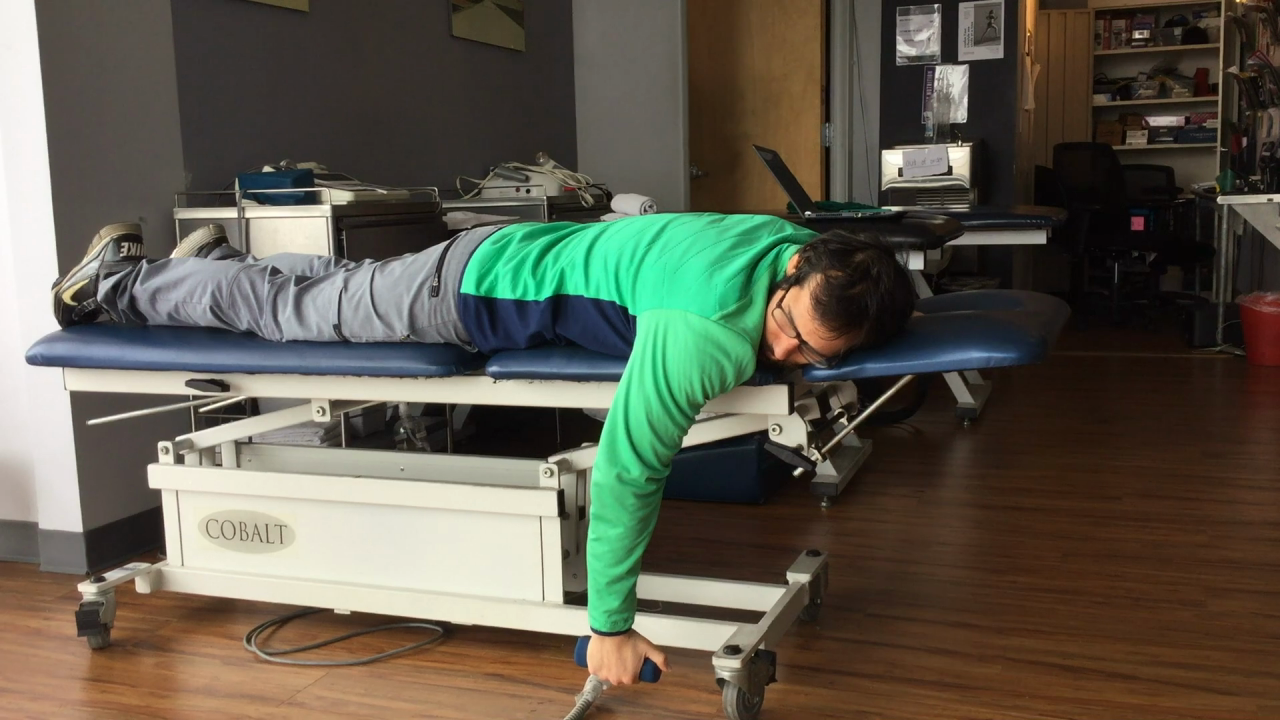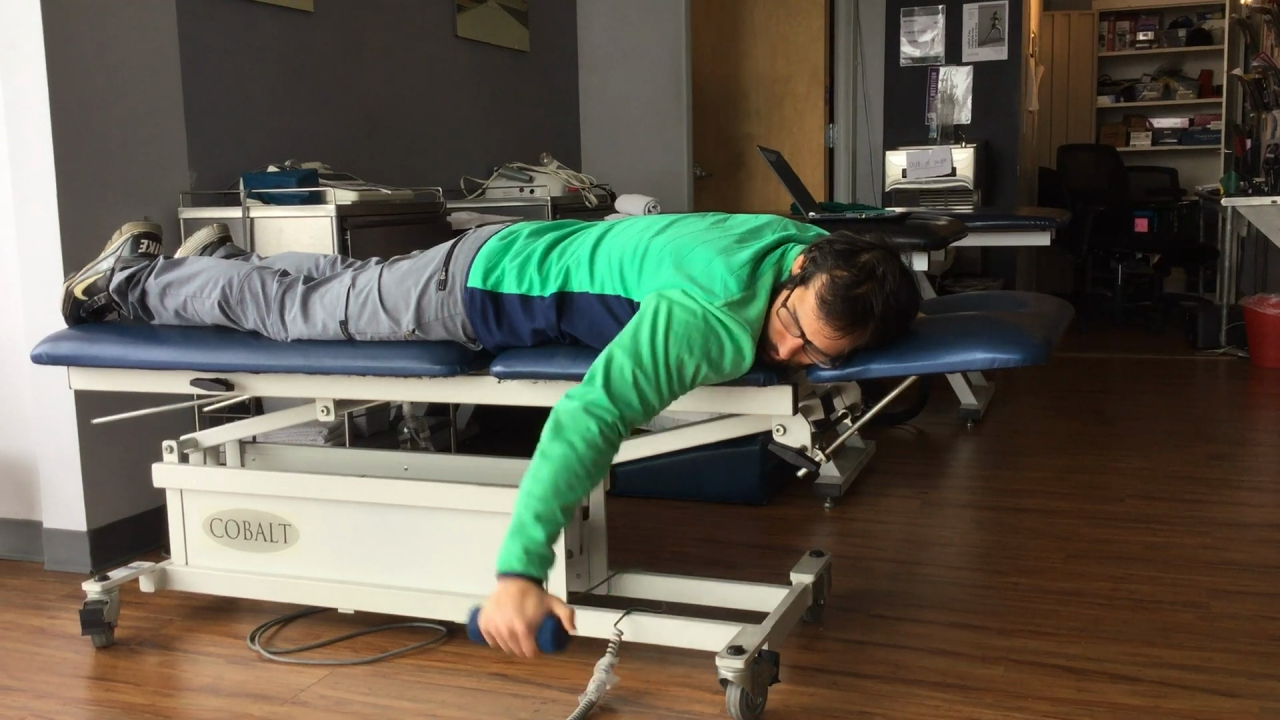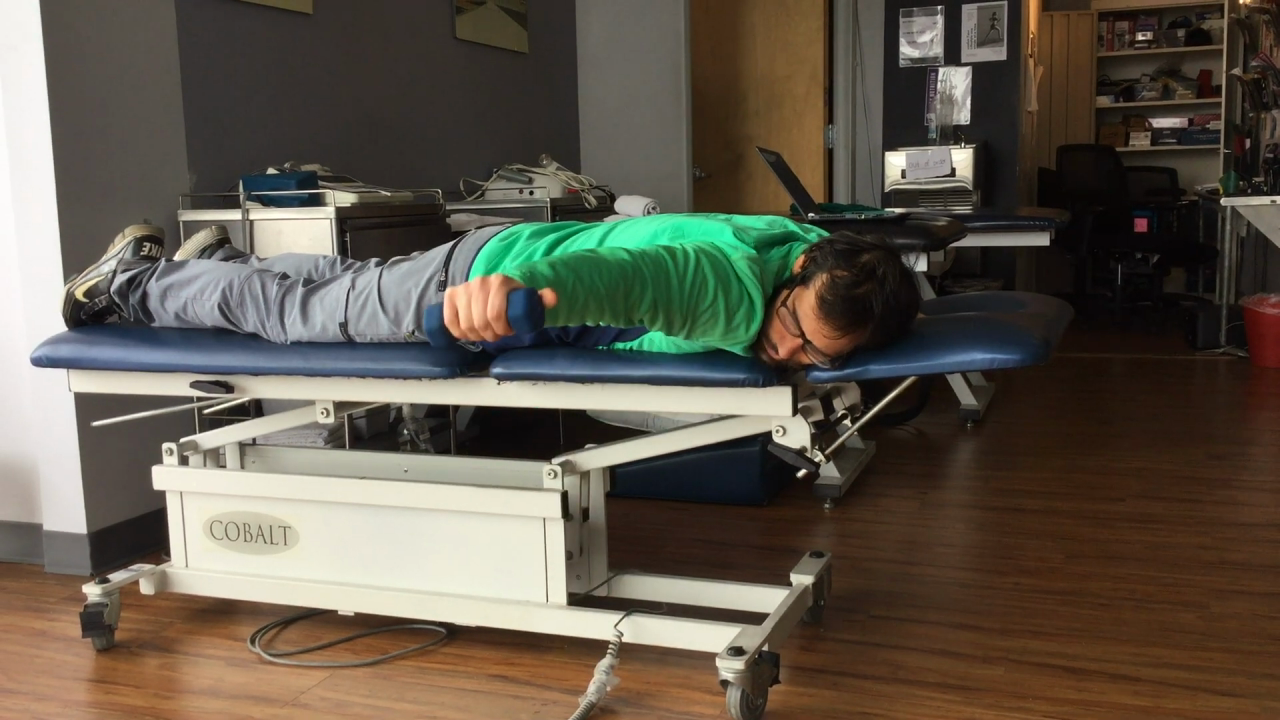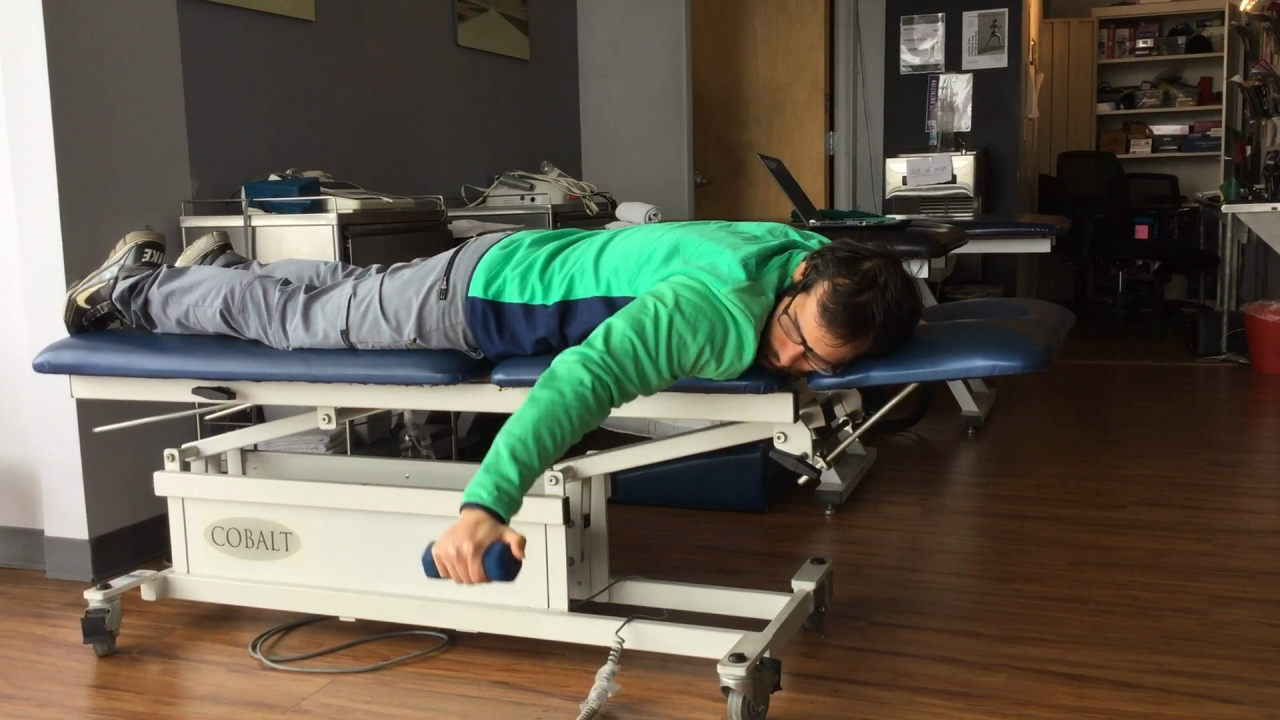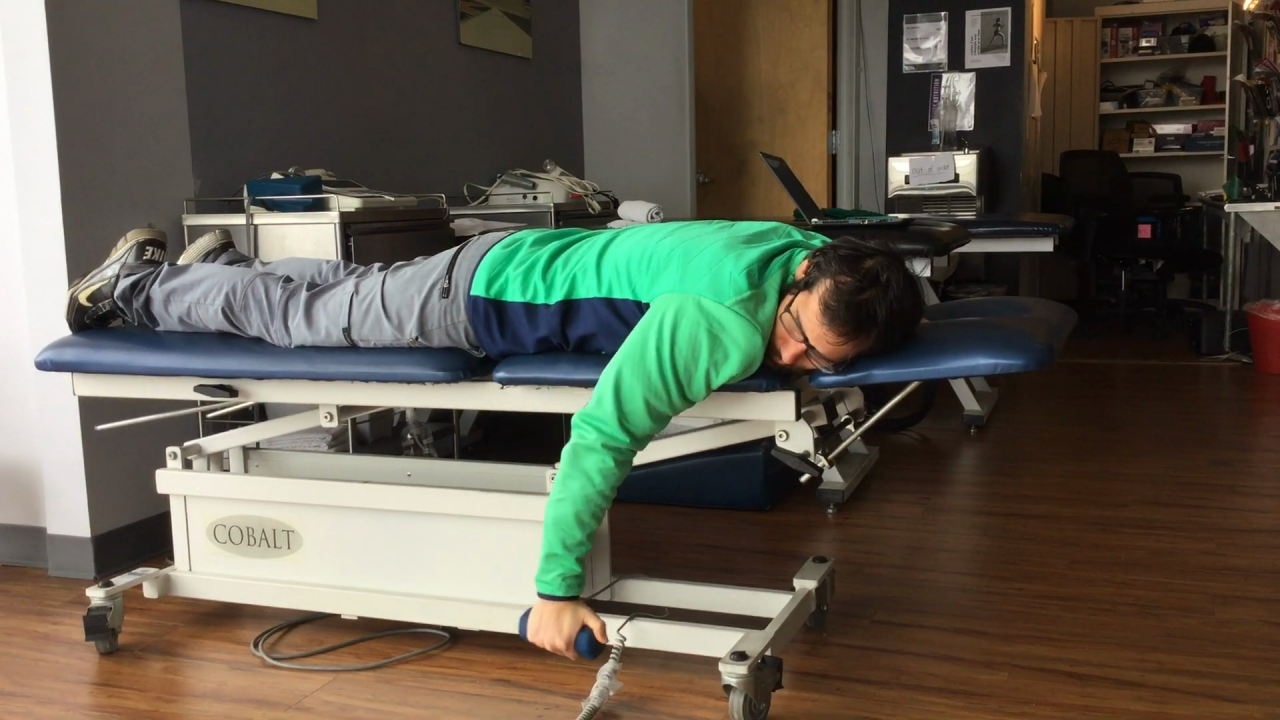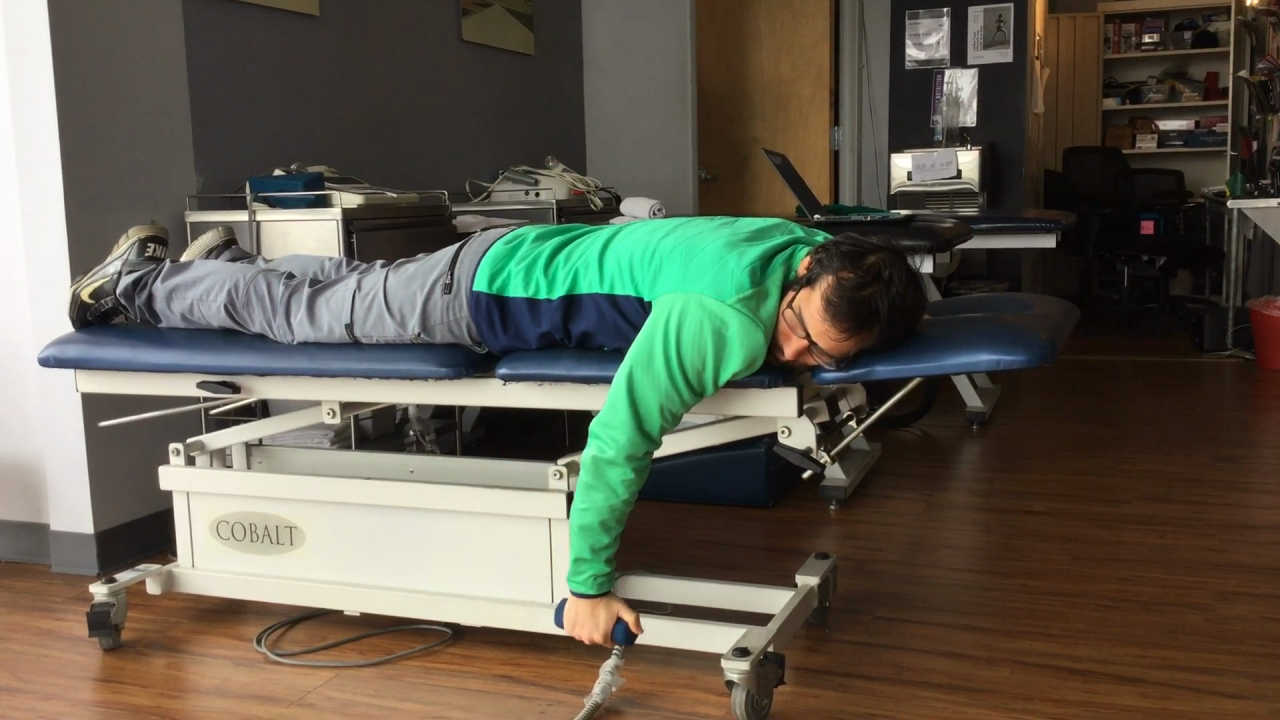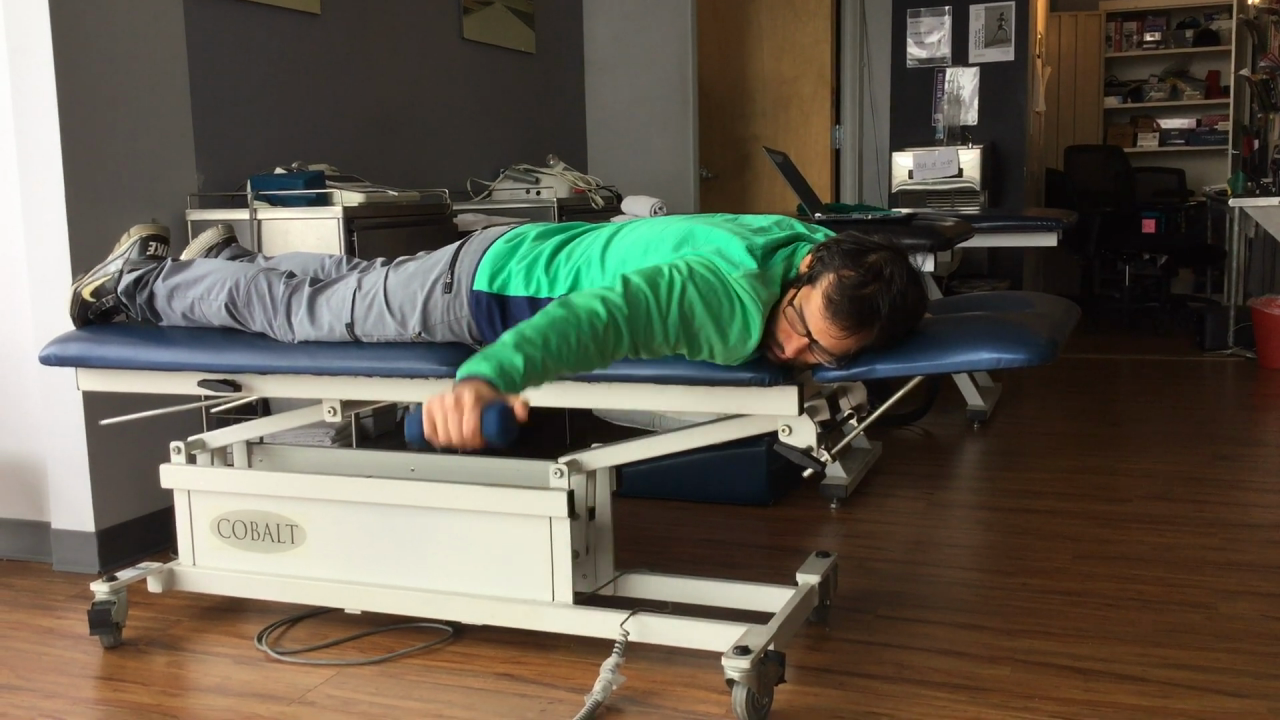
dt=0.7s
person 1, frame 1
left shoulder: (806, 244)
right shoulder: (711, 328)
right elbow: (624, 464)
left wrist: (825, 353)
right wrist: (609, 624)
left hip: (526, 253)
right hip: (484, 292)
left knee: (336, 286)
right knee: (281, 309)
left ankle: (220, 256)
right ankle: (119, 279)
person 1, frame 2
left shoulder: (812, 243)
right shoulder: (716, 314)
right elbow: (591, 412)
left wrist: (825, 352)
right wrist: (520, 566)
left hip: (532, 250)
right hip: (490, 287)
left knee: (341, 285)
right knee: (289, 309)
left ankle: (219, 253)
right ankle: (131, 277)
person 1, frame 3
left shoulder: (810, 241)
right shoulder: (732, 284)
right elbow: (610, 276)
right wrist: (511, 289)
left hip: (525, 252)
right hip: (496, 273)
left knee: (342, 287)
right knee: (287, 313)
left ankle: (222, 257)
right ankle: (136, 283)
person 1, frame 4
left shoulder: (808, 244)
right shoulder: (722, 311)
right elbow: (586, 376)
left wrist: (825, 361)
right wrist: (484, 501)
left hip: (532, 255)
right hip: (488, 297)
left knee: (345, 290)
right knee: (293, 316)
left ankle: (224, 261)
right ankle: (137, 288)
person 1, frame 5
left shoulder: (822, 252)
right shoulder: (721, 321)
right elbow: (599, 436)
left wrist: (857, 348)
right wrist: (555, 589)
left hip: (531, 255)
right hip: (485, 297)
left knee: (352, 284)
right knee: (292, 314)
left ankle: (222, 260)
right ankle: (136, 284)
person 1, frame 6
left shoulder: (820, 245)
right shoulder: (725, 317)
right elbow: (617, 438)
left wrist: (833, 352)
right wrist: (587, 585)
left hip: (534, 250)
right hip: (492, 293)
left knee: (353, 281)
right knee: (296, 312)
left ankle: (228, 258)
right ankle: (139, 283)
person 1, frame 7
left shoulder: (810, 234)
right shoulder: (730, 303)
right elbow: (597, 318)
right wrist: (484, 376)
left hip: (533, 254)
right hip: (494, 295)
left knee: (351, 287)
right knee: (300, 315)
left ankle: (223, 257)
right ankle: (145, 285)
